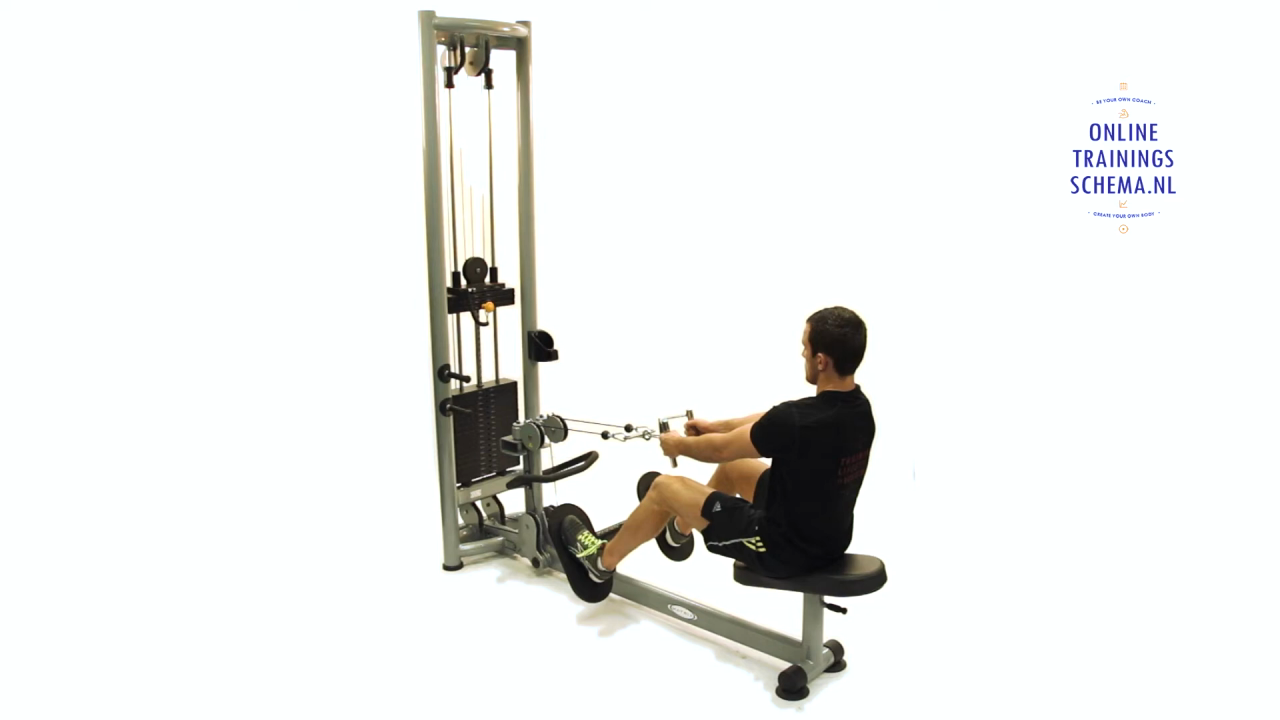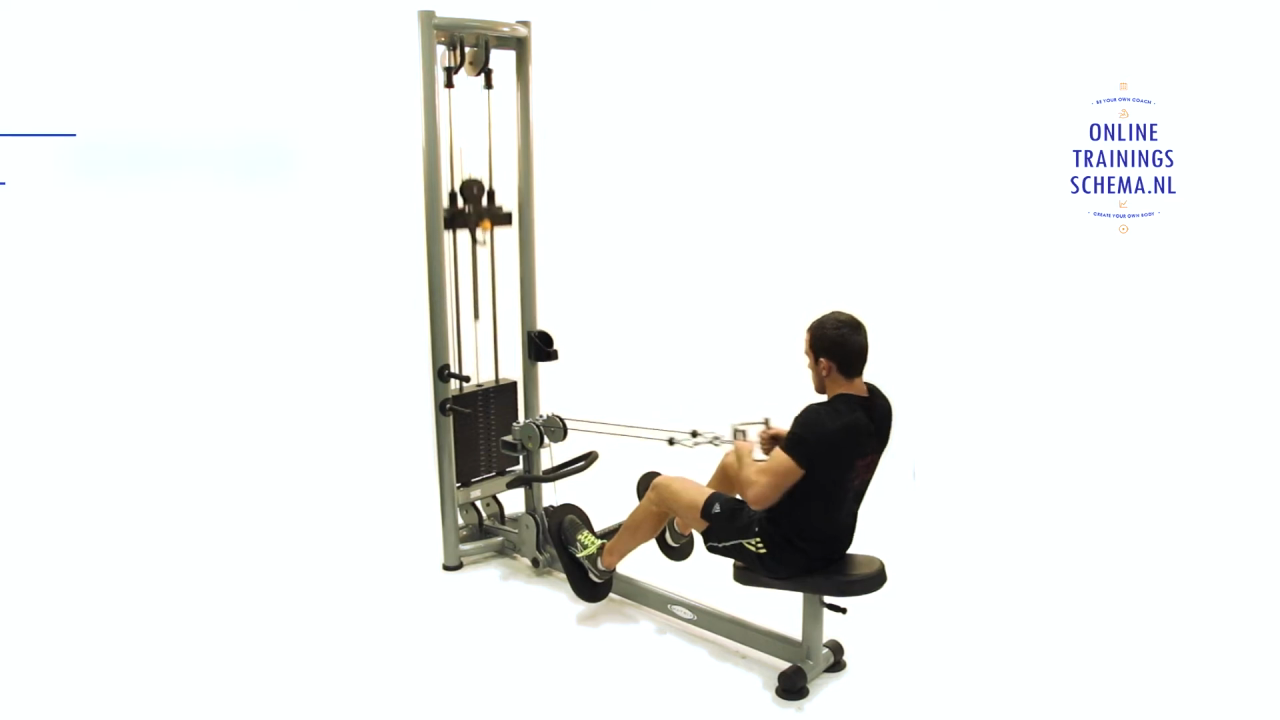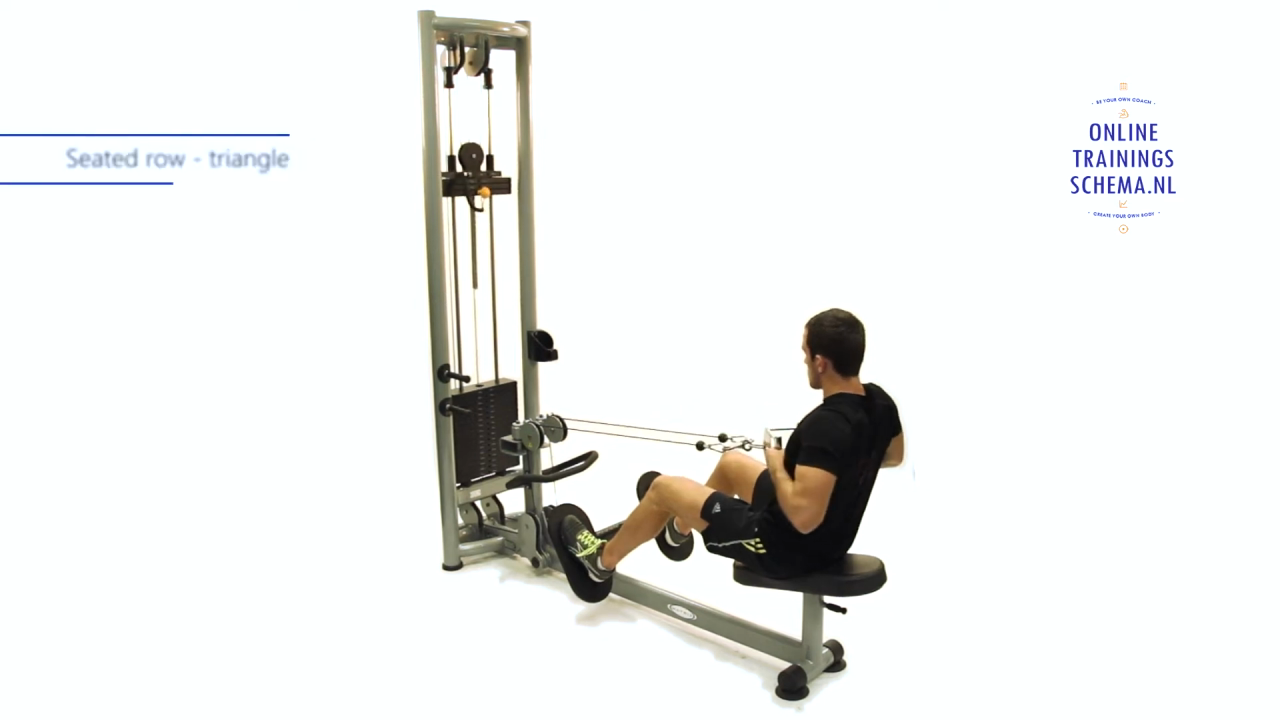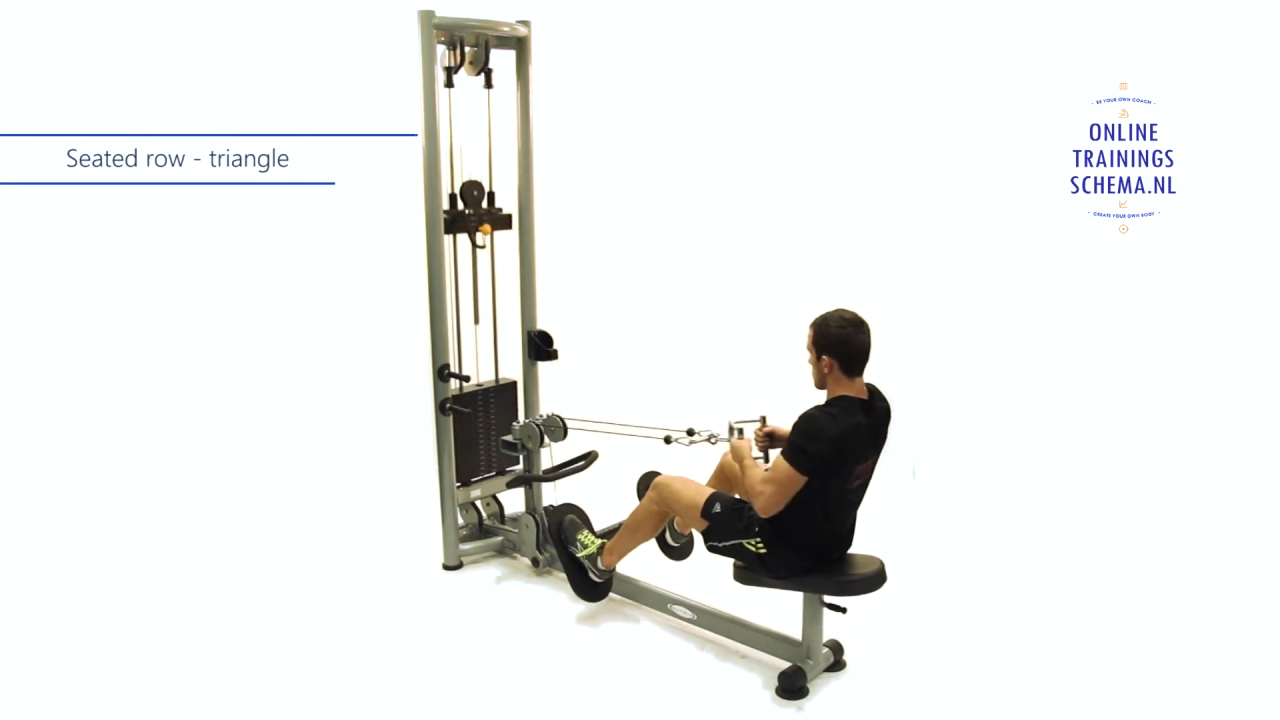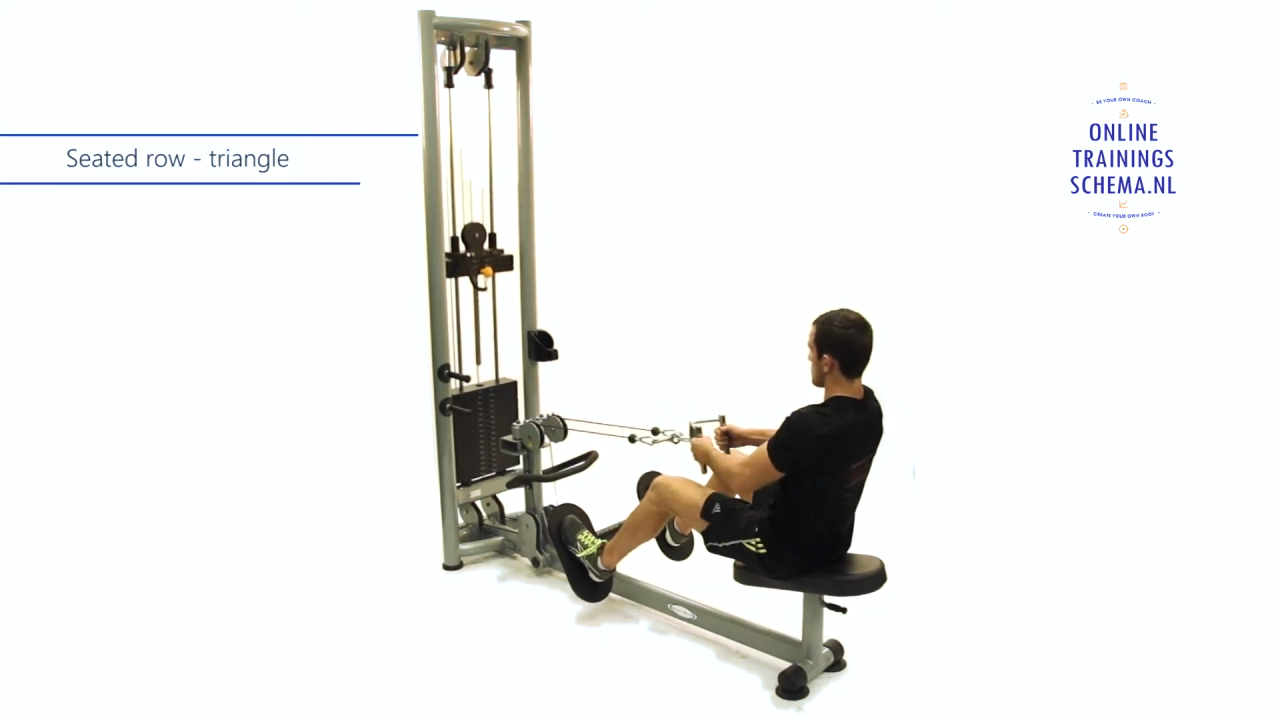
dt=0.5s
person 1, frame 1
left shoulder: (800, 419)
right shoulder: (856, 403)
left elbow: (720, 449)
left wrist: (680, 444)
right wrist: (714, 425)
left hip: (783, 548)
right hip: (829, 539)
left knee: (664, 487)
right knee: (733, 467)
left ankle: (603, 560)
right ankle: (681, 527)
person 1, frame 2
left shoulder: (820, 421)
right shoulder: (877, 405)
left elbow: (756, 494)
left wrist: (743, 455)
right wrist: (790, 441)
left hip: (784, 548)
right hip: (829, 539)
left knee: (663, 488)
right knee: (730, 467)
left ankle: (603, 560)
right ankle: (680, 528)
person 1, frame 3
left shoulder: (825, 424)
right shoulder: (880, 403)
left elbow: (803, 516)
right elbow: (894, 456)
left wrist: (777, 467)
left hip: (786, 548)
right hip: (832, 540)
left knee: (663, 487)
right knee: (731, 462)
left ankle: (603, 559)
right ankle: (678, 527)
person 1, frame 4
left shoulder: (820, 423)
right shoulder: (876, 405)
left elbow: (764, 501)
left wrist: (745, 456)
right wrist: (790, 440)
left hip: (785, 548)
right hip: (829, 539)
left knee: (663, 487)
right knee: (728, 464)
left ankle: (603, 560)
right ankle: (679, 527)
person 1, frame 5
left shoulder: (813, 422)
right shoulder: (867, 407)
left elbow: (743, 480)
left wrist: (707, 452)
right wrist: (748, 435)
left hip: (784, 547)
right hip: (828, 538)
left knee: (663, 488)
right knee: (733, 462)
left ankle: (603, 559)
right ankle: (679, 527)
